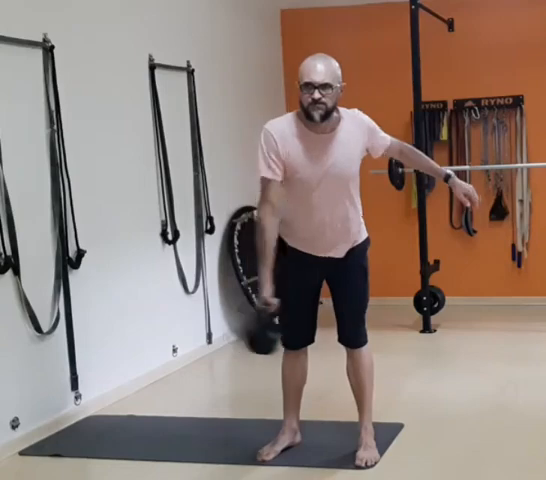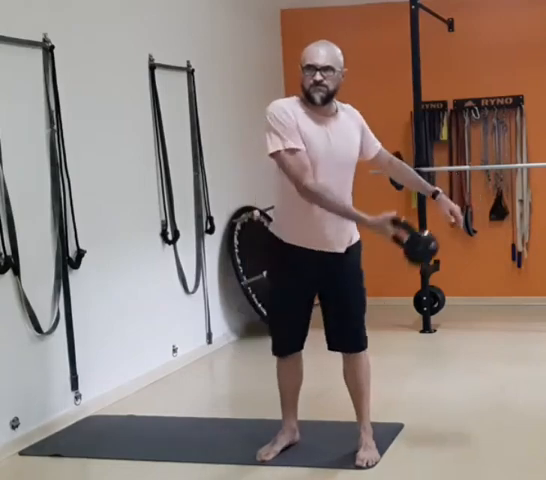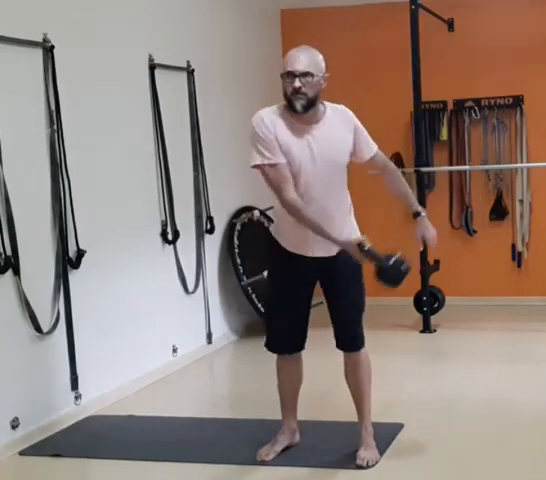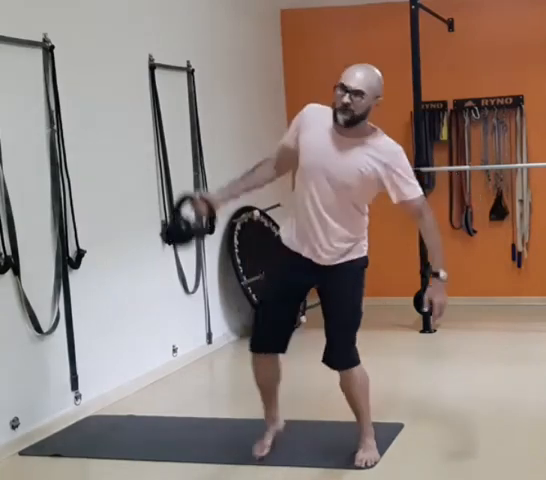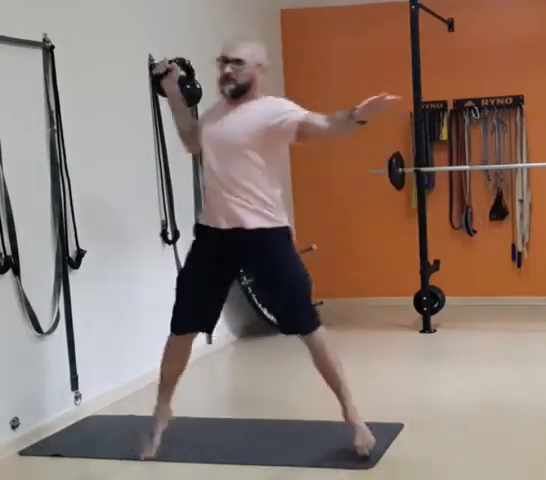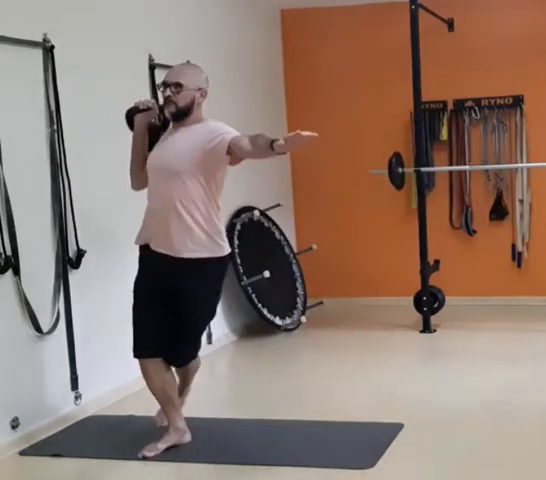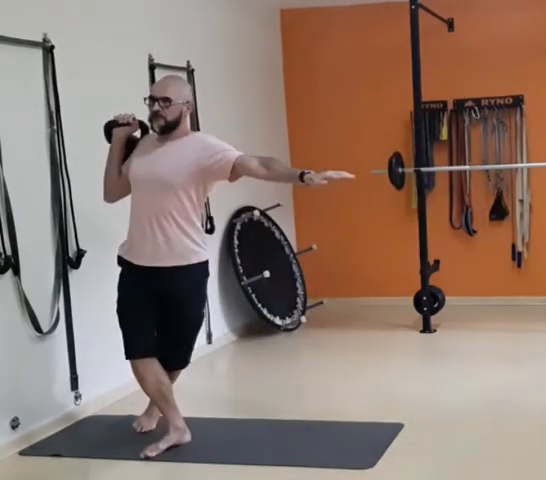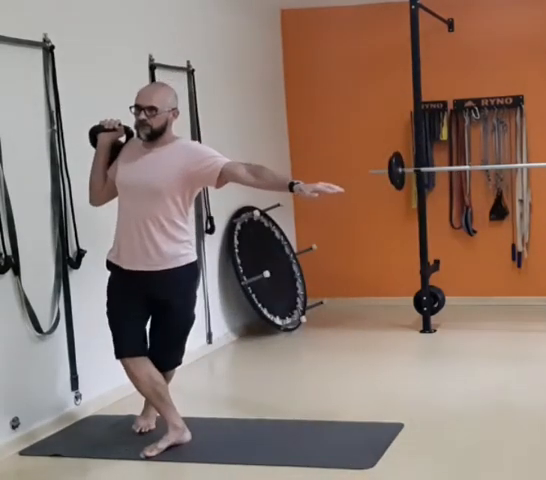
dt=0.4s
person 1, frame 1
left shoulder: (357, 124)
right shoulder: (276, 134)
left elbow: (399, 149)
right elbow: (268, 209)
left wrist: (450, 178)
right wrist: (265, 280)
left hip: (349, 249)
right hip: (297, 251)
left knee: (355, 340)
right knee: (294, 342)
left ankle: (366, 433)
right ankle: (290, 429)
person 1, frame 2
left shoulder: (351, 118)
right shoulder: (282, 113)
left elbow: (388, 162)
right elbow: (306, 185)
left wrist: (435, 194)
right wrist: (366, 220)
left hip: (342, 248)
right hip: (293, 249)
left knee: (353, 344)
right knee: (287, 345)
left ankle: (366, 434)
right ankle: (288, 428)
person 1, frame 3
left shoulder: (343, 118)
right shoulder: (266, 123)
left elbow: (384, 167)
right elbow: (288, 197)
left wrist: (418, 214)
right wrist: (339, 236)
left hip: (342, 250)
right hip: (290, 251)
left knee: (353, 343)
right knee: (286, 345)
left ankle: (366, 433)
right ankle: (288, 429)
person 1, frame 4
left shoulder: (386, 152)
right shoulder: (310, 118)
left elbow: (421, 212)
right elbow: (275, 165)
left wrist: (437, 274)
right wrist: (221, 195)
left hip: (345, 262)
right hip: (293, 253)
left knee: (342, 357)
right knee: (263, 345)
left ankle: (367, 436)
right ankle: (273, 422)
person 1, frame 5
left shoulder: (276, 110)
right shoulder: (219, 109)
left elbow: (320, 124)
right elbow: (194, 142)
left wrist: (356, 115)
right wrist: (174, 93)
left hip: (267, 234)
right hip: (214, 233)
left knee: (306, 326)
right knee: (181, 326)
left ankle: (351, 415)
right ankle: (161, 413)
person 1, frame 6
left shoulder: (213, 134)
right shoulder: (166, 136)
left elbow: (247, 145)
right elbow: (138, 181)
left wrist: (277, 144)
right wrist: (141, 128)
left hip: (201, 260)
right hip: (155, 257)
left knee: (183, 350)
right knee: (148, 351)
left ankle: (182, 393)
right ankle: (177, 427)
person 1, frame 7
left shoulder: (204, 148)
right shoulder: (144, 146)
left elbow: (256, 165)
right elbow: (112, 193)
left wrist: (305, 176)
right wrist: (118, 143)
left hip: (184, 268)
right hip: (136, 267)
left knee: (173, 355)
right knee: (140, 353)
left ankle: (157, 405)
right ankle: (176, 427)
person 1, frame 8
left shoulder: (190, 154)
right shoulder: (129, 151)
left elbow: (245, 172)
right elbow: (97, 197)
left wrist: (296, 186)
right wrist: (103, 146)
left hip: (174, 271)
right hip: (126, 271)
left knee: (165, 356)
right knee: (131, 354)
left ankle: (153, 406)
right ankle: (175, 426)
